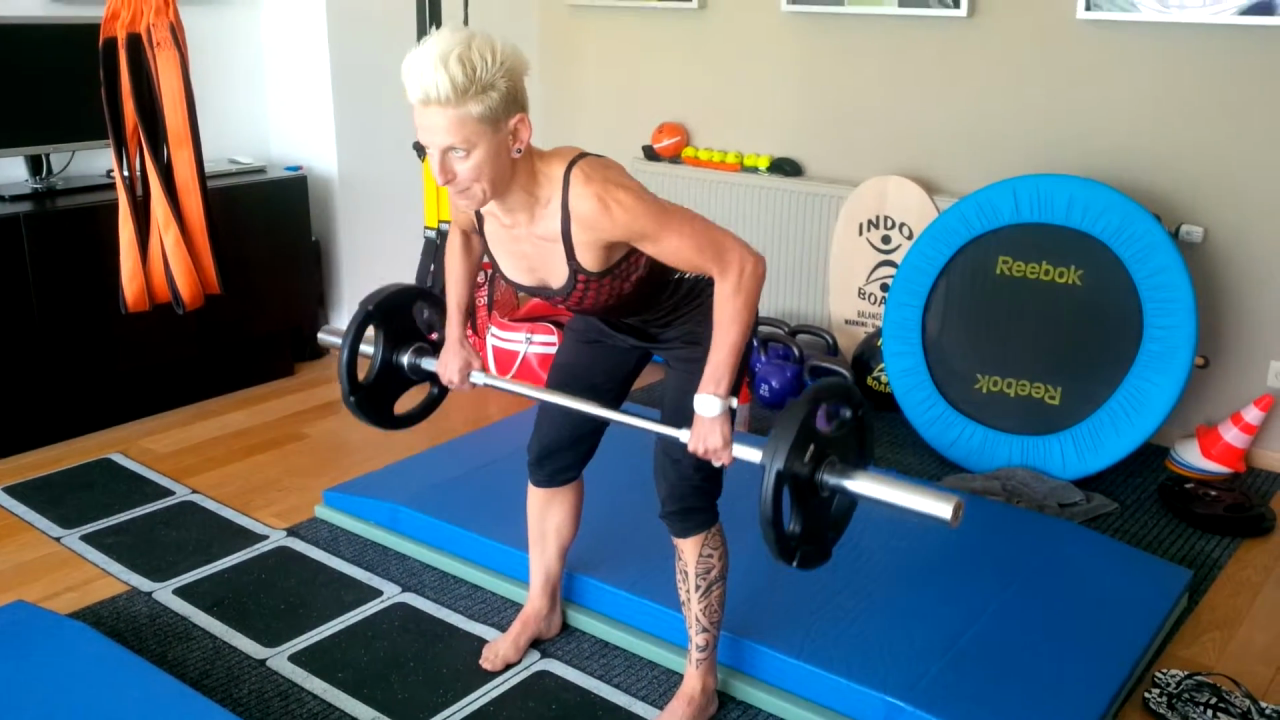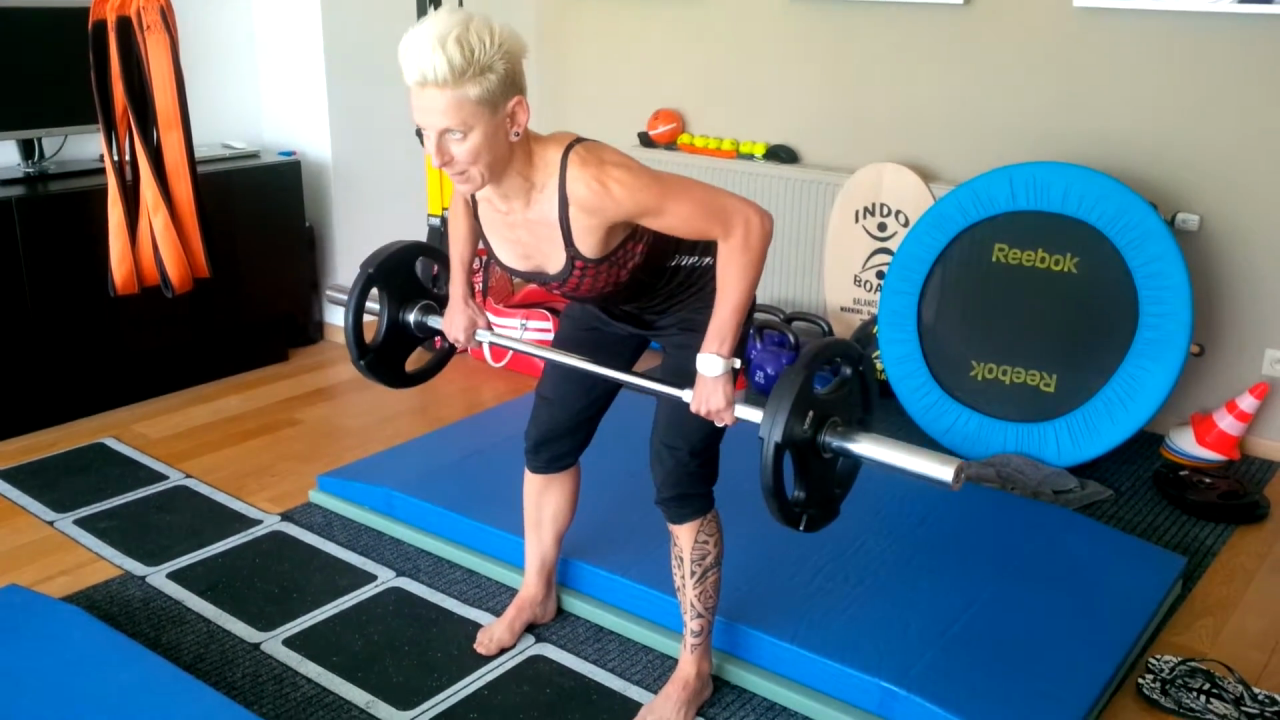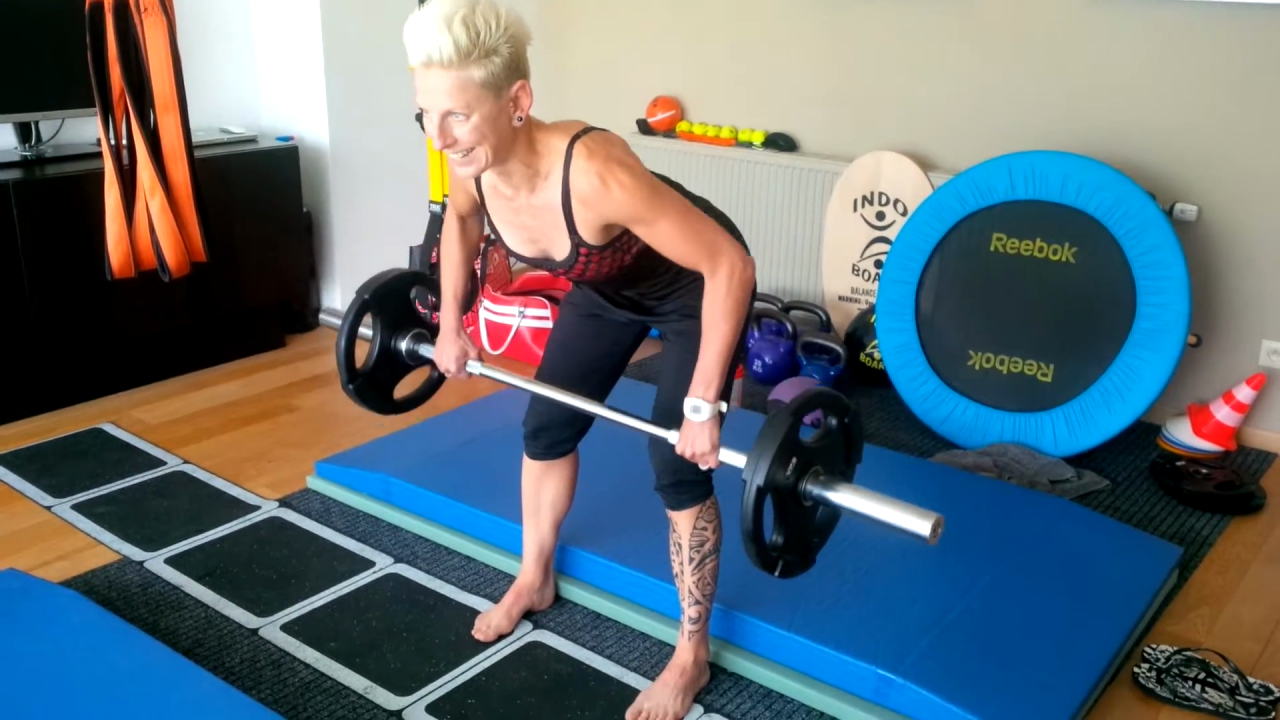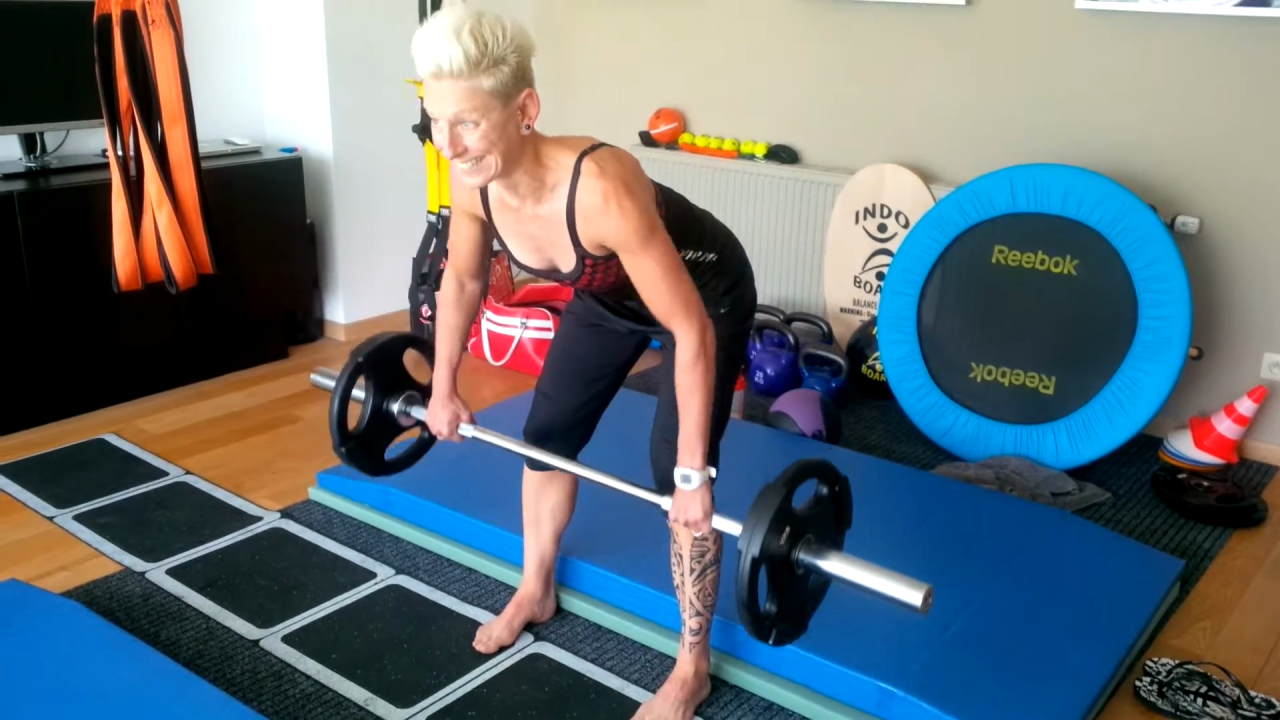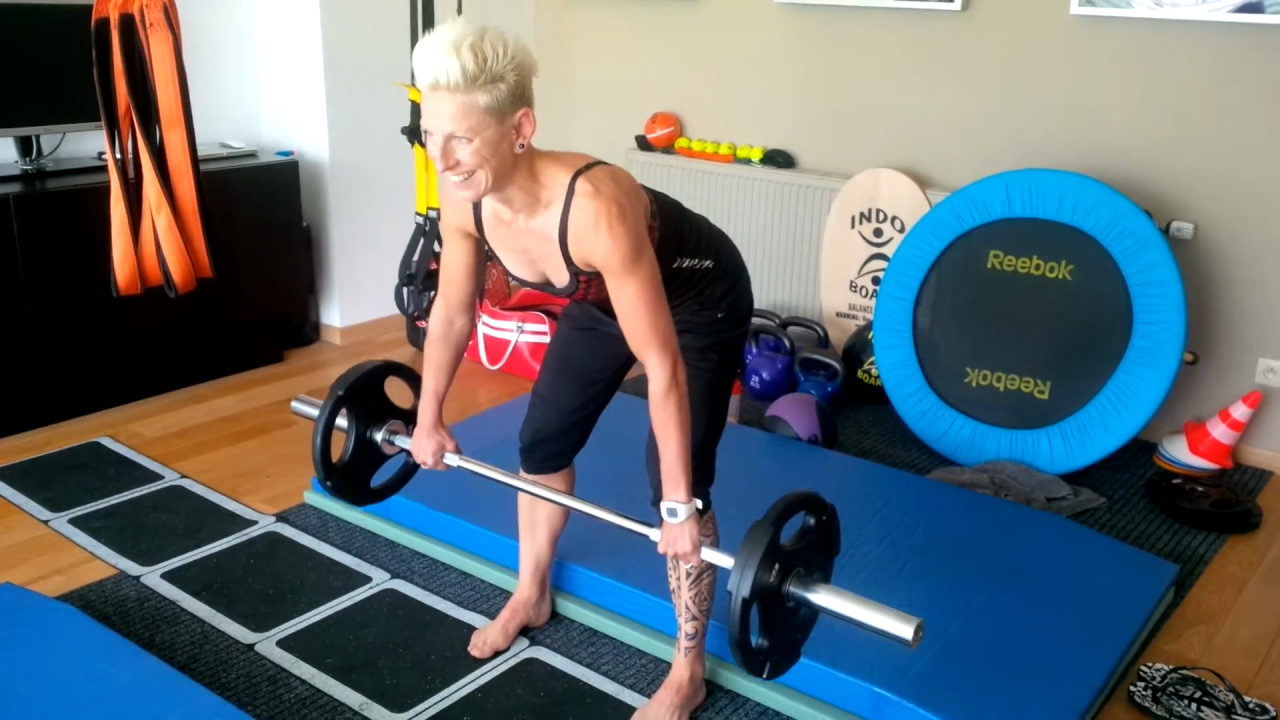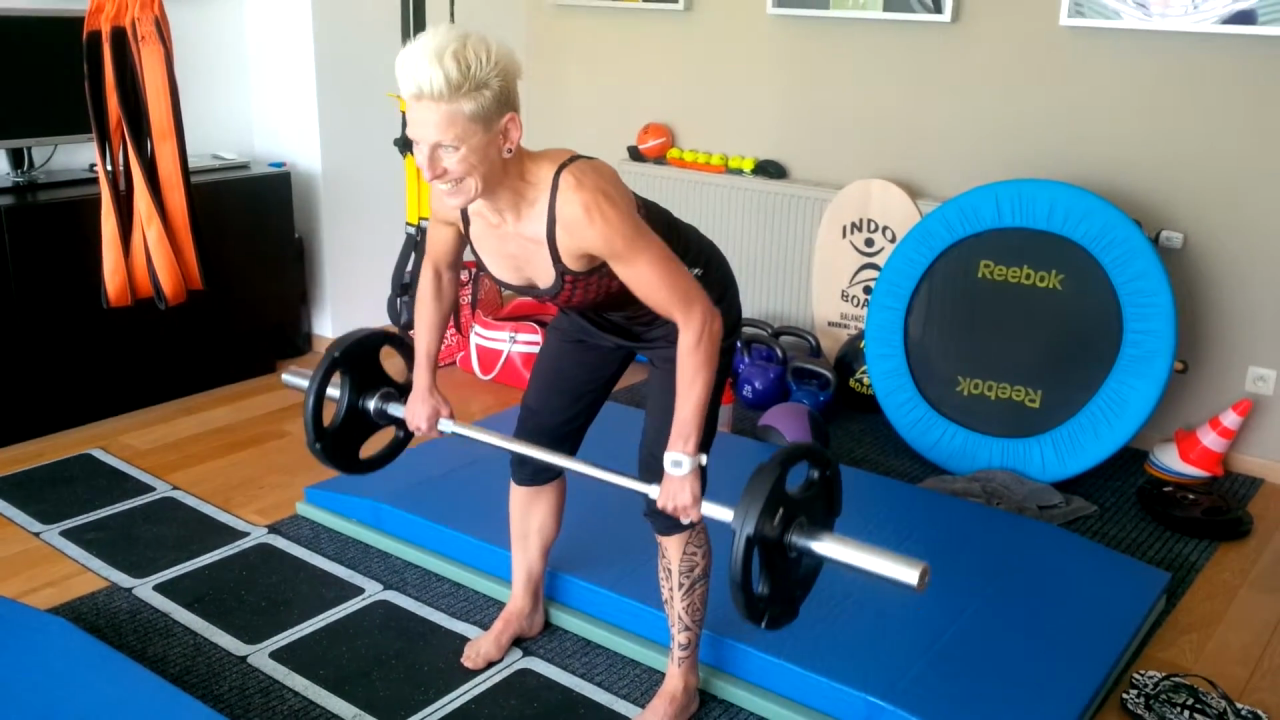
dt=0.4s
person 1, frame 1
left shoulder: (592, 197)
right shoulder: (471, 192)
left elbow: (741, 266)
left wrist: (713, 404)
right wrist: (455, 335)
left hip: (696, 311)
right hip: (609, 312)
left knee: (683, 490)
right knee: (550, 453)
right ankle: (542, 608)
person 1, frame 2
left shoulder: (590, 179)
right shoulder: (470, 173)
left elbow: (748, 224)
left wrist: (715, 363)
right wrist: (460, 293)
left hip: (692, 297)
right hip: (605, 299)
left knee: (678, 480)
right knee: (547, 441)
right ankle: (536, 594)
person 1, frame 3
left shoulder: (595, 171)
right shoulder: (471, 164)
left elbow: (730, 265)
left wrist: (703, 404)
right wrist: (450, 321)
left hip: (693, 284)
right hip: (608, 282)
left knee: (680, 463)
right knee: (545, 425)
left ankle: (692, 655)
right ankle: (535, 580)
person 1, frame 4
left shoulder: (602, 189)
right shoulder: (475, 184)
left elbow: (690, 332)
right elbow: (462, 281)
left wrist: (692, 474)
right wrist: (444, 386)
left hip: (705, 290)
right hip: (609, 291)
left knee: (675, 476)
right knee: (546, 435)
right ankle: (535, 592)
person 1, frame 5
left shoulder: (594, 209)
right shoulder: (465, 199)
left elbow: (661, 366)
right elbow: (452, 312)
left wrist: (679, 507)
right wrist: (428, 419)
left hip: (699, 298)
right hip: (604, 295)
left knee: (678, 488)
right knee: (541, 440)
right ankle: (530, 596)
person 1, frame 6
left shoulder: (580, 202)
right shoulder: (453, 194)
left elbow: (699, 317)
right elbow: (437, 272)
left wrist: (683, 461)
right wrist: (423, 380)
left hip: (682, 313)
right hip: (592, 309)
left knee: (668, 497)
right knee: (532, 448)
right ankle: (525, 606)
